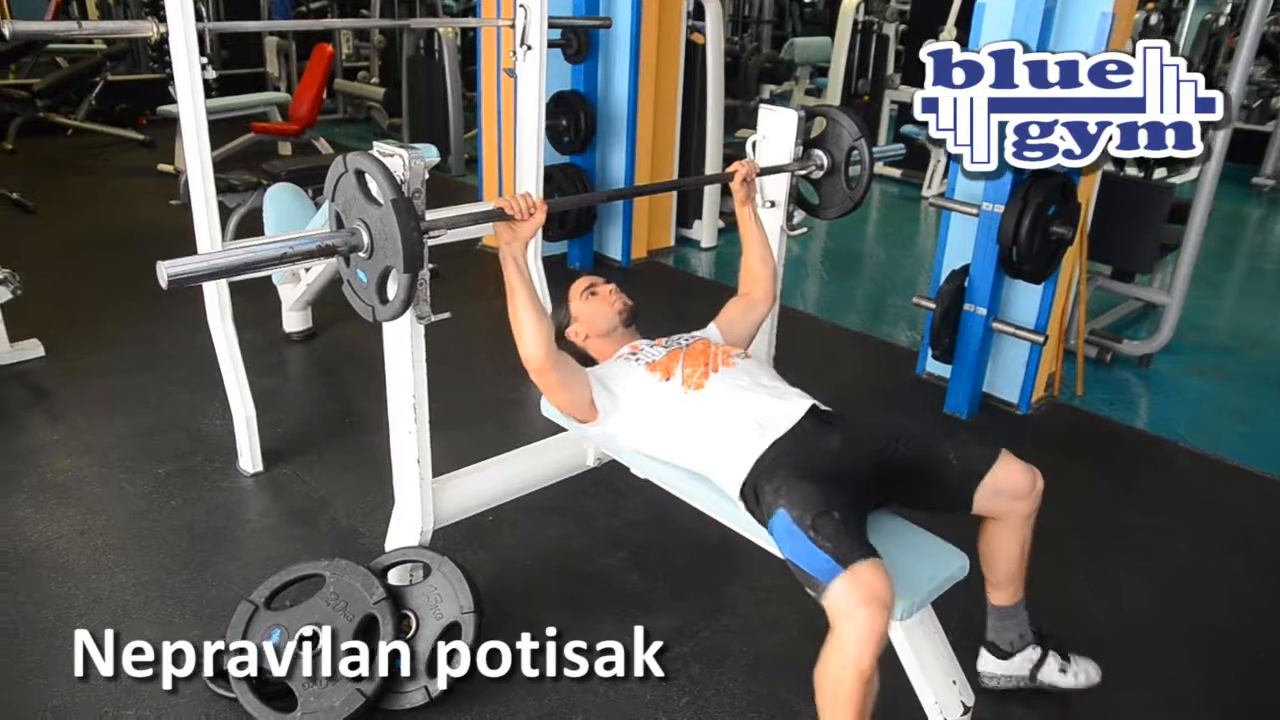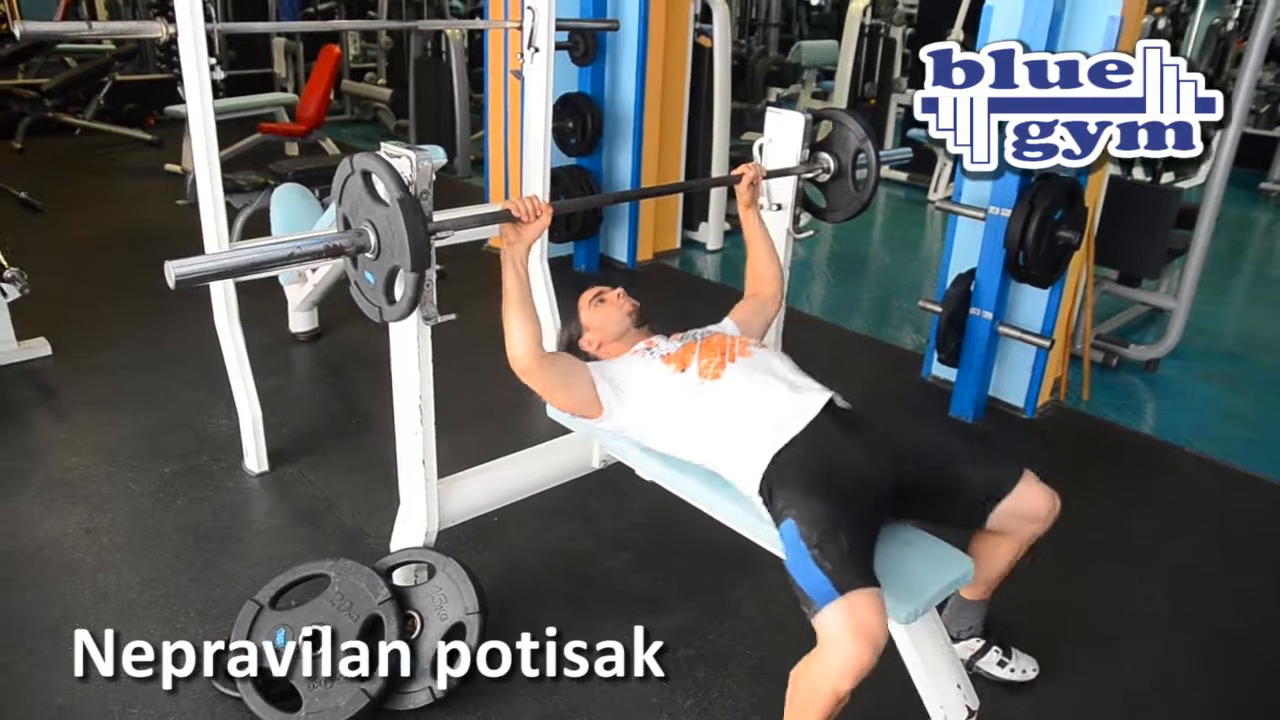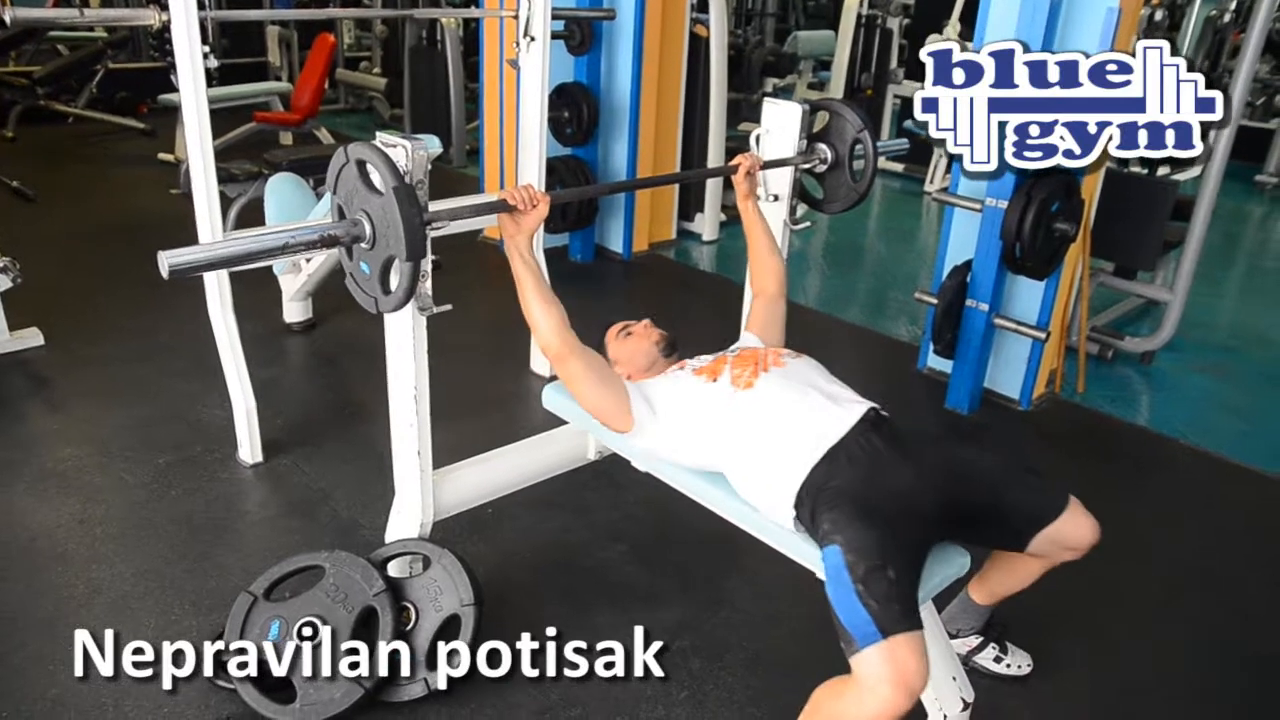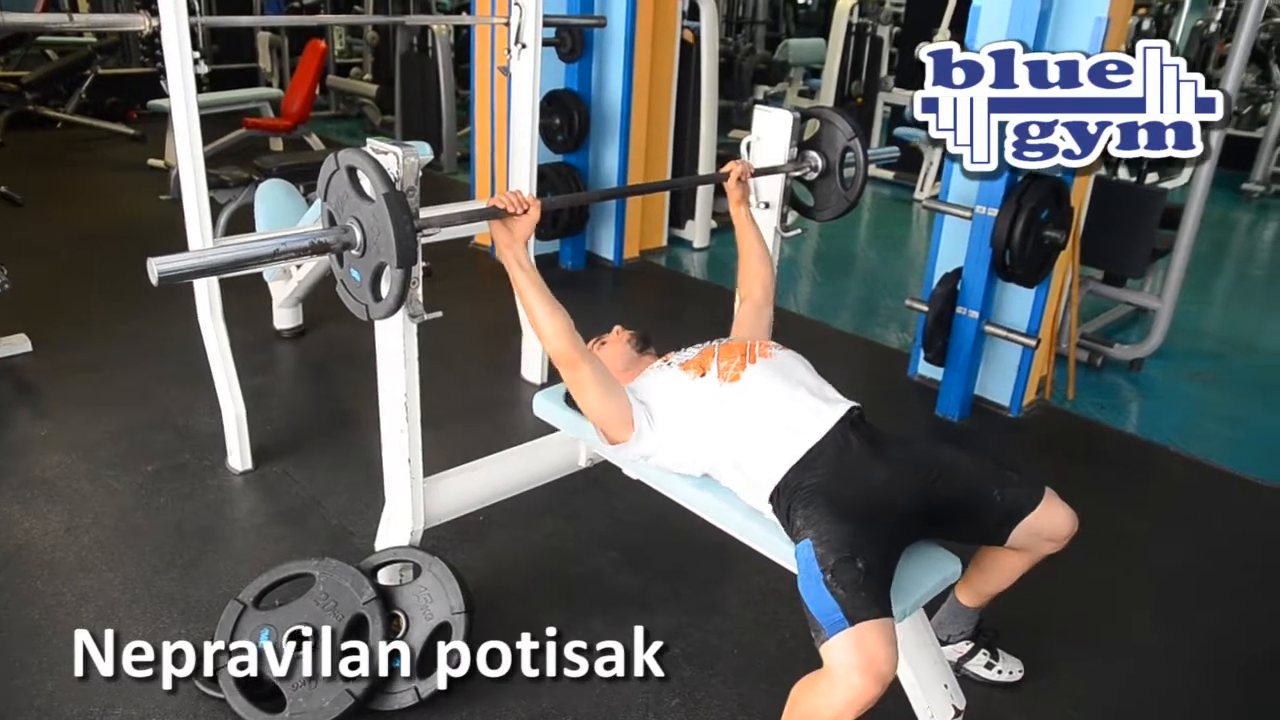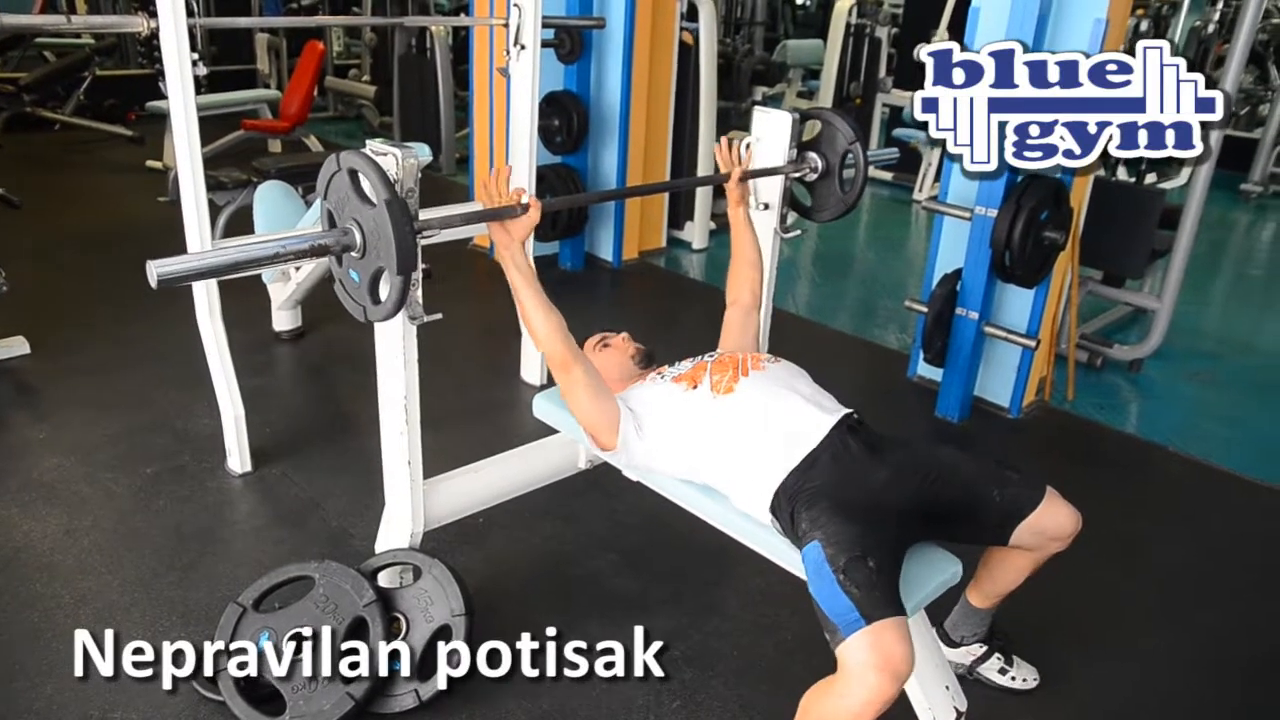
dt=0.5s
person 1, frame 1
left shoulder: (697, 341)
right shoulder: (603, 391)
left elbow: (759, 293)
right elbow: (541, 362)
left wrist: (744, 203)
right wrist: (513, 249)
left hip: (831, 430)
right hip: (776, 470)
left knee: (1020, 486)
right knee: (864, 609)
left ankle: (1010, 649)
person 1, frame 2
left shoulder: (710, 336)
right shoulder: (614, 383)
left elbow: (769, 291)
right elbow: (529, 362)
left wrist: (747, 206)
right wrist: (515, 250)
left hip: (851, 432)
right hip: (794, 468)
left knee: (1035, 507)
right knee: (856, 643)
left ankle: (959, 630)
person 1, frame 3
left shoulder: (738, 357)
right shoulder: (644, 405)
left elbow: (770, 289)
right elbow: (561, 347)
left wrist: (746, 200)
right wrist: (519, 242)
left hip: (890, 446)
right hip: (834, 485)
left knee: (1076, 533)
left ankle: (961, 625)
person 1, frame 4
left shoulder: (718, 355)
right shoulder: (633, 414)
left elbow: (758, 293)
right elbow: (567, 355)
left wrist: (739, 205)
right wrist: (512, 249)
left hip: (870, 445)
right hip: (813, 484)
left knee: (1053, 524)
left ankle: (952, 632)
person 1, frame 5
left shoulder: (714, 364)
right shoulder: (627, 420)
left elbow: (744, 298)
right elbow: (561, 358)
left wrist: (737, 202)
right wrist: (510, 248)
left hip: (868, 448)
right hip: (811, 490)
left knee: (1056, 524)
right knee: (880, 670)
left ankle: (963, 635)
